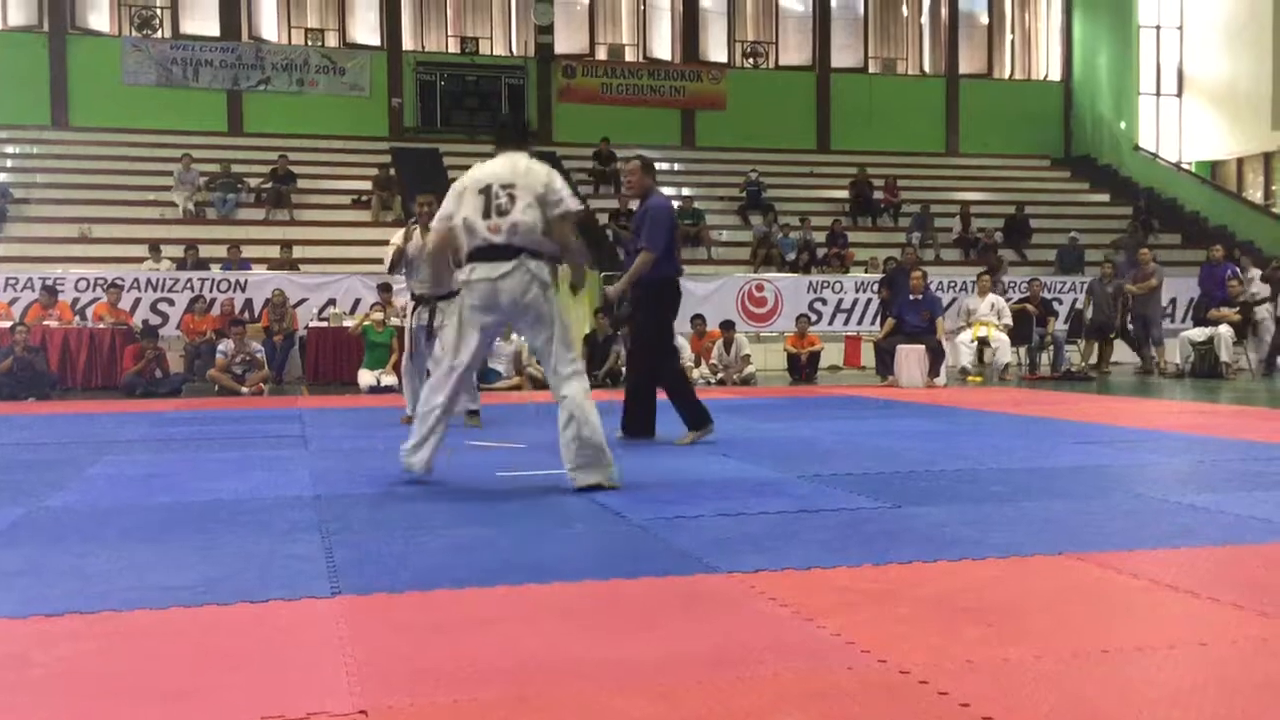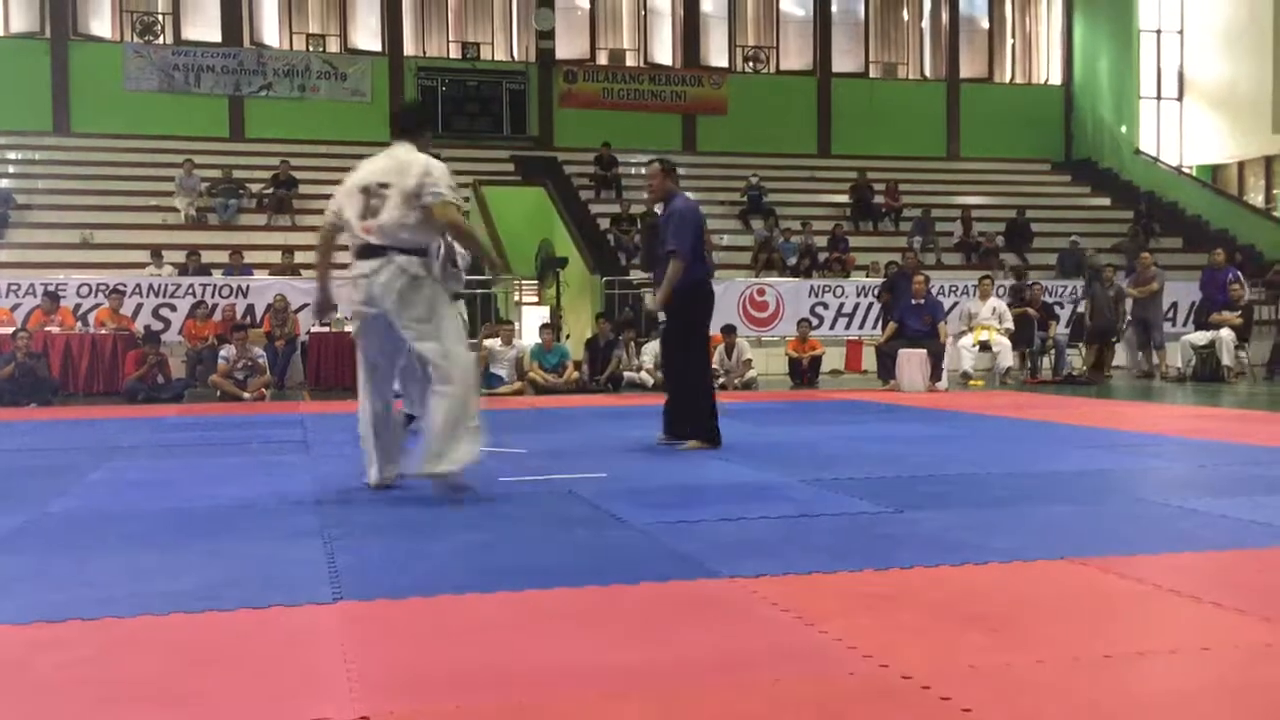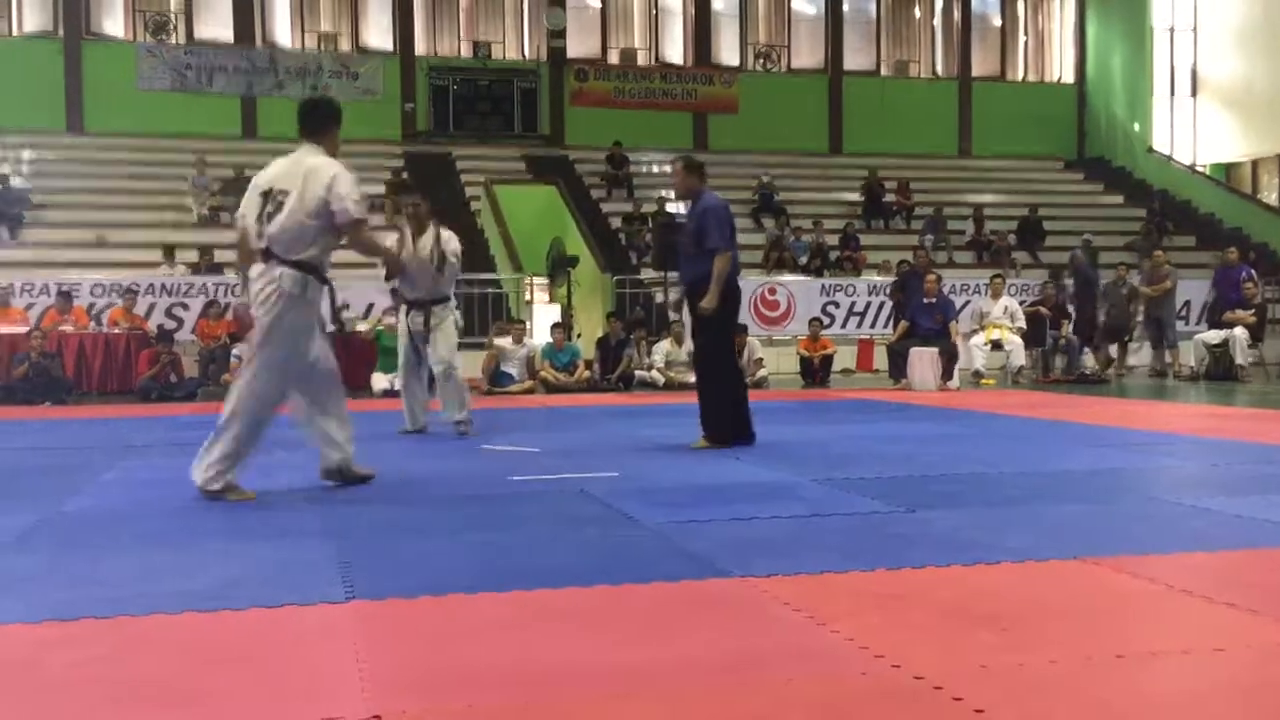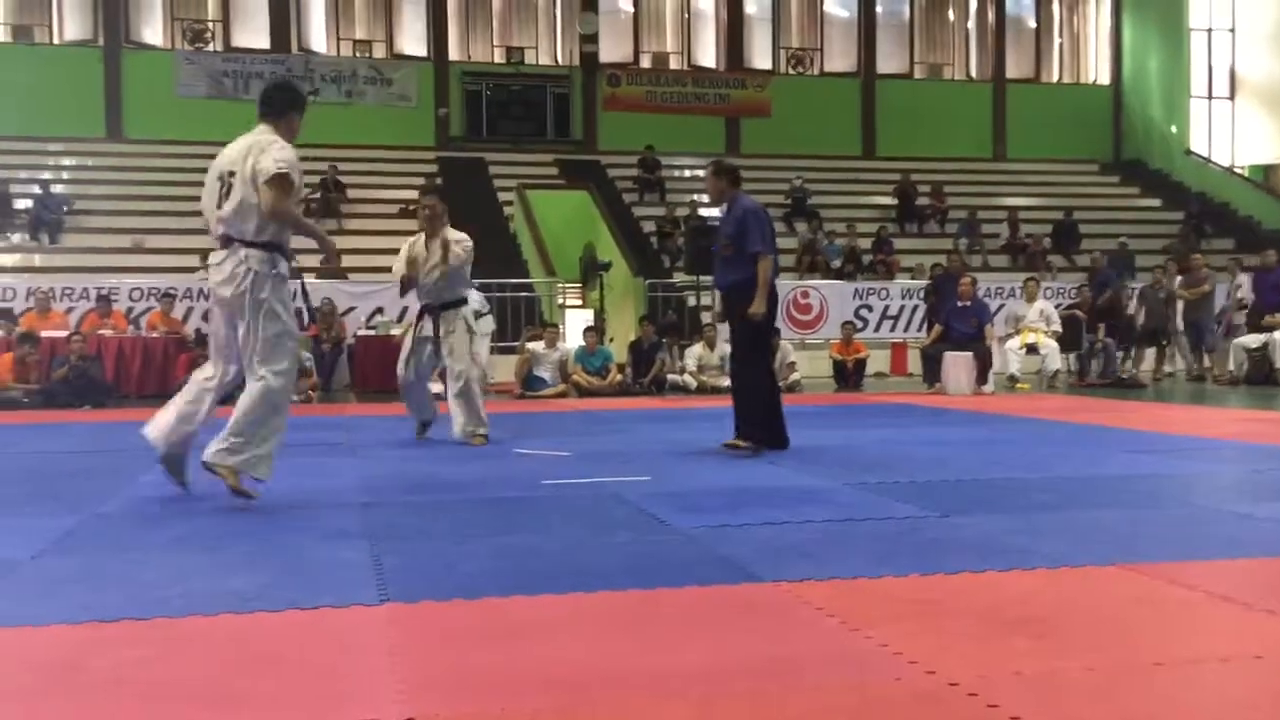
dt=0.3s
person 1, frame 1
left shoulder: (467, 179)
right shoulder: (545, 175)
left elbow: (436, 249)
right elbow: (566, 237)
left wrist: (466, 259)
right wrist: (578, 270)
left hip: (479, 280)
right hip: (526, 279)
left knee: (451, 372)
right knee: (566, 373)
left ankle: (417, 456)
right ankle: (591, 470)
person 1, frame 2
left shoulder: (361, 171)
right shoulder: (428, 167)
left elbow: (328, 235)
right elbow: (448, 220)
left wrist: (323, 290)
right wrist: (484, 251)
left hip: (365, 278)
right hip: (406, 275)
left knee: (375, 381)
right knee: (455, 367)
left ankle: (382, 469)
right ankle: (446, 459)
person 1, frame 3
left shoulder: (270, 172)
right shoulder: (334, 175)
left elbow: (243, 239)
right elbow: (359, 240)
left wrist: (250, 284)
right wrist: (390, 257)
left hip: (267, 278)
right hip: (293, 286)
left knee: (320, 376)
right knee: (264, 386)
left ankle: (338, 460)
right ankle: (214, 474)
person 1, frame 4
left shoulder: (230, 152)
right shoulder: (279, 151)
left elbow: (213, 211)
right elbow: (276, 204)
right wrist: (319, 234)
left hip: (225, 266)
right hip: (258, 271)
left knee: (225, 364)
right knee: (275, 369)
left ankle: (169, 437)
right ankle: (231, 455)
person 2, frame 1
left shoulder: (657, 207)
right shoulder: (649, 206)
left elbow: (649, 254)
left wrist: (622, 285)
right wrist: (629, 285)
left hip: (657, 292)
right hip: (650, 292)
left knee: (662, 360)
right knee: (641, 361)
left ankle: (698, 421)
right ankle: (637, 426)
person 2, frame 2
left shoulder: (682, 210)
right shoulder: (673, 209)
left elbow: (680, 259)
left wrist: (661, 296)
right wrist: (661, 294)
left hip: (691, 297)
right hip: (683, 296)
left knee: (692, 366)
right knee: (675, 363)
left ankle: (707, 434)
right ankle: (680, 427)
person 2, frame 3
left shoulder: (711, 207)
right shoulder: (698, 208)
left elbow: (723, 254)
left wrist: (712, 296)
right wrist: (684, 294)
left hip: (716, 297)
right hip: (705, 295)
left knee: (710, 363)
right knee: (723, 363)
left ankle: (717, 433)
right ankle: (738, 431)
person 2, frame 4
left shoulder: (749, 211)
right shoulder: (731, 213)
left elbow: (765, 257)
left wrist: (760, 301)
right wrist: (725, 303)
left hip: (753, 301)
right hip: (740, 300)
left knee: (746, 365)
right knee: (757, 366)
left ankle: (750, 433)
right ankle: (772, 436)
person 3, frame 1
right shoulder: (404, 235)
right elbow: (392, 267)
right wrist: (404, 243)
left hip: (447, 306)
right hip: (419, 307)
right knee: (412, 362)
left ankle: (470, 408)
right ankle: (413, 410)
person 3, frame 2
left shoulder: (452, 237)
right shoulder: (413, 239)
left elbow: (458, 265)
right elbow: (397, 267)
left wrist: (445, 239)
left hip: (448, 310)
right hip: (422, 311)
left knee: (456, 367)
right knee: (412, 364)
left ankle: (468, 420)
right ankle: (412, 411)
person 3, frame 3
left shoulder: (445, 237)
right shoulder: (398, 241)
left elbow: (449, 272)
left wrist: (436, 239)
right wrist: (400, 248)
left hip: (439, 311)
right hip: (411, 314)
left knee: (445, 364)
right knee: (410, 371)
left ankle: (460, 418)
right ankle: (415, 421)
person 3, frame 4
left shoulder: (458, 239)
right shoulder: (413, 244)
left elbow: (454, 265)
right elbow: (403, 286)
left wrist: (442, 232)
right wrist: (409, 271)
left hip: (453, 317)
right hip: (426, 317)
left knee: (461, 374)
right knee: (408, 374)
left ankle: (475, 429)
right ankle: (425, 415)
